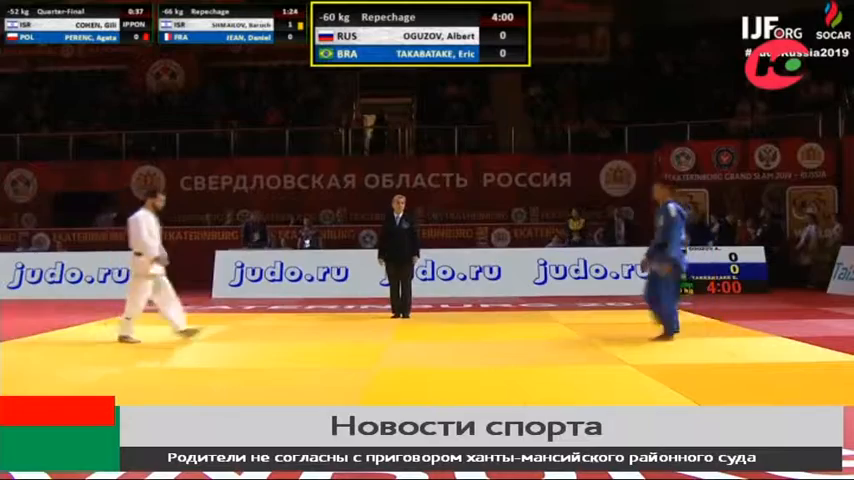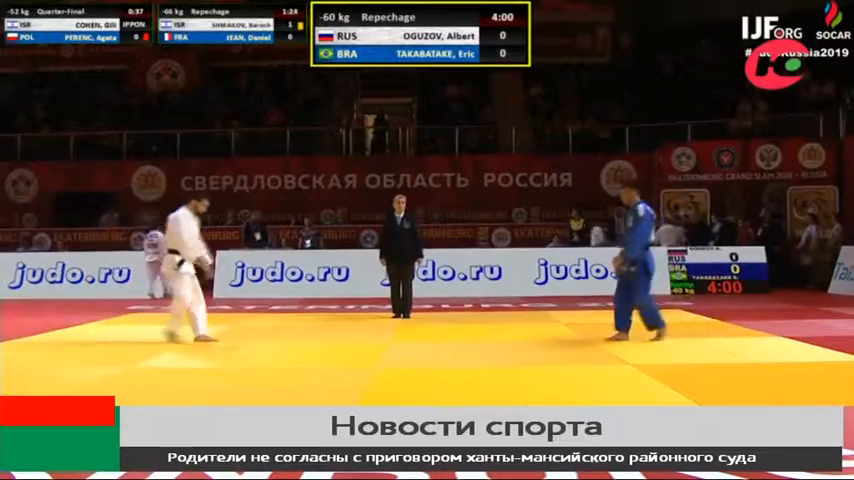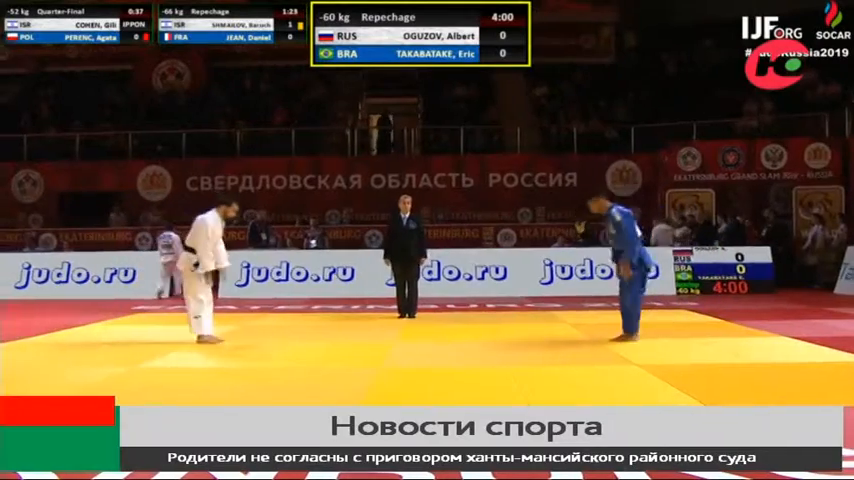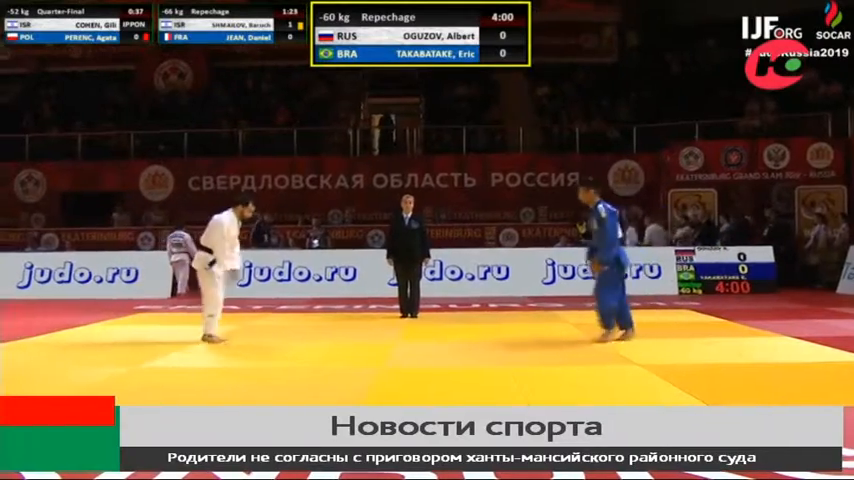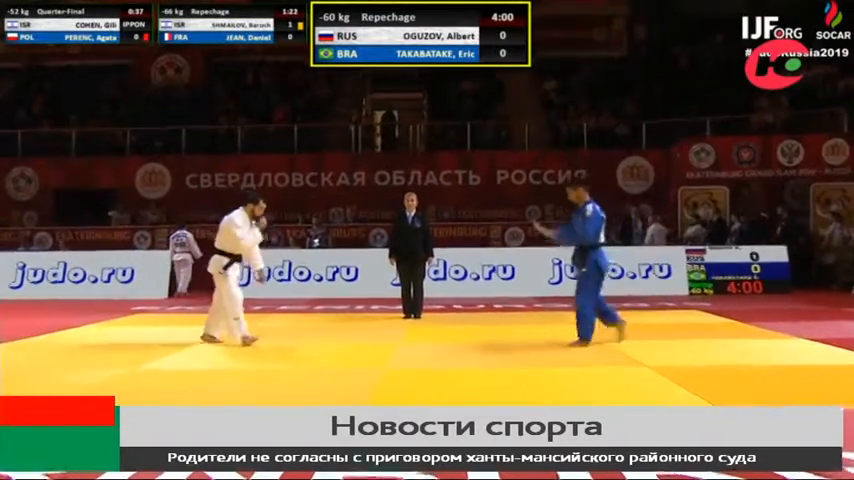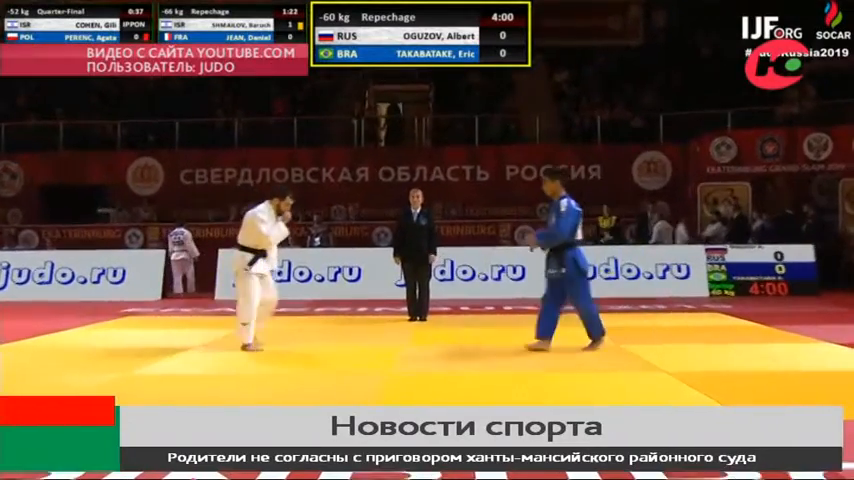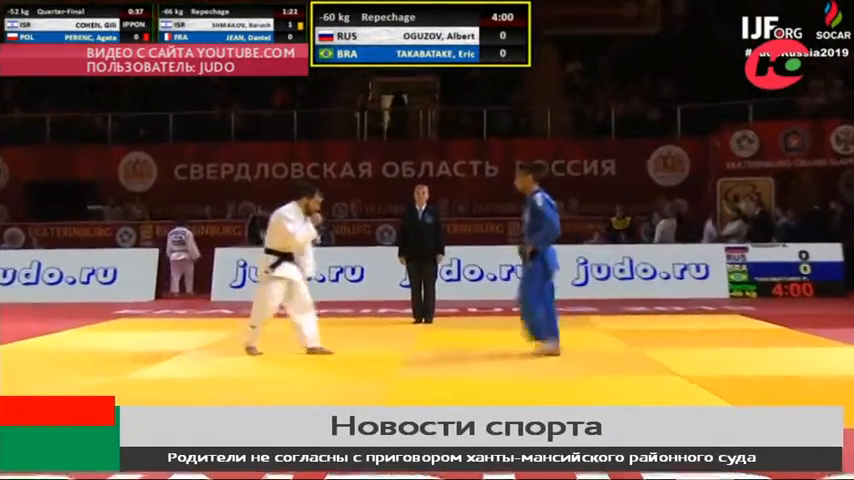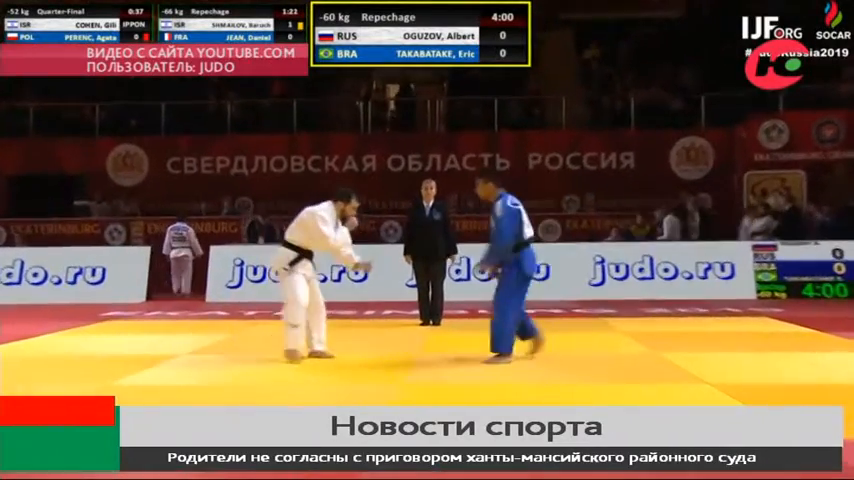
dt=0.3s
person 1, frame 1
left shoulder: (673, 210)
right shoulder: (662, 209)
left elbow: (675, 238)
left wrist: (668, 260)
right wrist: (648, 256)
left hip: (670, 260)
right hip: (661, 258)
left knee: (667, 296)
right knee: (652, 294)
left ankle: (670, 331)
right ankle: (668, 325)
person 1, frame 2
left shoulder: (642, 211)
right shoulder: (633, 211)
left elbow: (639, 237)
left wrist: (623, 256)
right wrist: (623, 258)
left hip: (640, 261)
right hip: (631, 261)
left knee: (641, 298)
right knee: (622, 296)
left ankle: (660, 327)
right ankle: (623, 332)
person 1, frame 3
left shoulder: (619, 214)
right shoulder: (610, 215)
left elbow: (631, 240)
left wrist: (627, 263)
right wrist: (620, 263)
left hip: (636, 260)
right hip: (628, 260)
left knee: (632, 297)
right knee: (626, 297)
left ankle: (632, 332)
right ankle: (630, 332)
person 1, frame 4
left shoulder: (604, 211)
right shoulder: (594, 211)
left elbow: (610, 238)
left wrist: (600, 260)
right wrist: (593, 258)
left hip: (612, 259)
right hip: (606, 258)
left knee: (603, 293)
right knee: (616, 294)
left ankle: (609, 328)
right ankle: (627, 329)
person 1, frame 5
left shoulder: (592, 211)
right shoulder: (580, 210)
left elbow: (582, 236)
right elbow: (572, 231)
left wrist: (556, 235)
right wrist: (551, 232)
left hip: (592, 260)
right hip: (584, 258)
left knee: (585, 299)
right knee: (593, 297)
left ankle: (585, 337)
right ankle: (617, 322)
person 1, frame 6
left shoulder: (567, 206)
right shoulder: (557, 204)
left elbow: (559, 234)
left wrist: (537, 239)
right wrist: (539, 240)
left hip: (569, 259)
right hip: (557, 260)
left knee: (581, 300)
right knee: (550, 301)
left ankle: (597, 336)
right ankle: (544, 339)
person 1, frame 7
left shoulder: (540, 200)
right shoulder: (533, 199)
left elbow: (552, 228)
left wrist: (532, 244)
right wrist: (528, 245)
left hip: (540, 258)
right hip: (538, 257)
left knee: (530, 300)
right knee: (543, 302)
left ankle: (546, 340)
right ankle: (550, 342)
person 1, frame 8
left shoulder: (503, 206)
right shoulder: (505, 202)
left elbow: (503, 240)
left wrist: (488, 261)
right wrist: (494, 260)
left hip: (518, 260)
right hip: (517, 259)
left knee: (506, 306)
right knee: (512, 305)
left ankle: (504, 352)
right ankle: (533, 336)
person 2, frame 1
left shoulder: (152, 217)
right shoulder: (139, 218)
right elbow: (142, 241)
left wrist: (159, 256)
right wrist: (156, 256)
left hip: (155, 266)
right hip: (144, 265)
left knee: (168, 298)
right knee: (136, 302)
person 2, frame 2
left shoulder: (193, 219)
right shoulder: (178, 217)
left elbow: (197, 242)
right elbow: (182, 240)
left wrist: (207, 262)
right wrist: (197, 258)
left hip: (186, 263)
right hip: (177, 263)
left knee: (197, 299)
right knee: (184, 297)
person 2, frame 3
left shoulder: (219, 221)
right shoulder: (207, 221)
left elbow: (218, 246)
right elbow: (203, 248)
left wrist: (222, 266)
right wrist: (208, 270)
left hip: (200, 262)
right hip: (192, 262)
left knee: (206, 299)
right knee: (198, 298)
person 2, frame 4
left shoulder: (235, 221)
right shoulder: (222, 221)
left elbow: (234, 246)
right elbow: (220, 247)
left wrist: (234, 268)
right wrist: (227, 268)
left hip: (215, 262)
right hip: (207, 262)
left knee: (216, 298)
right knee: (214, 297)
person 2, frame 5
left shoulder: (248, 220)
right shoulder: (233, 220)
left elbow: (252, 246)
right elbow: (244, 244)
left wrist: (258, 268)
right wrist: (258, 229)
left hip: (232, 265)
right hip: (223, 264)
left knee: (222, 301)
right knee: (234, 299)
person 2, frame 6
left shoulder: (273, 215)
right shoulder: (257, 214)
right elbow: (268, 239)
left wrist: (270, 267)
right wrist: (282, 223)
left hip: (260, 262)
right hip: (247, 262)
left knee: (269, 299)
right knee: (249, 302)
left ankle: (248, 332)
right ankle: (247, 341)
person 2, frame 7
left shoulder: (303, 217)
right shoulder: (284, 214)
left elbow: (305, 247)
right elbow: (296, 240)
left wrist: (307, 274)
right wrist: (311, 225)
left hip: (291, 266)
right hip: (274, 266)
left knee: (305, 305)
right knee: (265, 307)
left ankle: (313, 345)
right ankle: (251, 343)
person 2, frame 8
left shoulder: (333, 219)
right shoulder: (317, 214)
left elbow: (340, 247)
right elbow: (329, 243)
left wrist: (356, 263)
right wrist: (347, 228)
left hip: (304, 262)
right hip: (290, 261)
left knee: (316, 305)
right knee: (298, 302)
left ankle: (316, 348)
right ankle: (293, 347)
person 3, frame 1
left shoulder: (409, 220)
right shoulder: (387, 220)
left elbow: (415, 238)
right elbow: (382, 239)
left wrist: (415, 254)
right wrist: (381, 255)
left hip: (406, 257)
right hip: (391, 257)
left knee: (406, 285)
right knee: (393, 285)
left ankle: (405, 311)
right ankle: (396, 311)
person 3, frame 2
left shoulder: (410, 220)
right shoulder: (388, 220)
left elbow: (416, 238)
right elbow: (383, 239)
left wrist: (419, 255)
right wrist: (382, 255)
left hip: (407, 257)
right hip: (392, 257)
left knee: (407, 285)
right knee: (394, 285)
left ankle: (406, 311)
right ankle: (397, 311)
person 3, frame 3
left shoulder: (416, 220)
right shoulder: (393, 220)
left elbow: (422, 238)
right elbow: (388, 239)
left wrist: (423, 255)
right wrist: (387, 256)
left hip: (412, 257)
right hip: (397, 257)
left knee: (412, 285)
right knee: (400, 285)
left ankle: (412, 311)
right ankle: (402, 311)
person 3, frame 4
left shoulder: (418, 220)
right shoulder: (396, 220)
left elbow: (424, 238)
right elbow: (391, 238)
left wrist: (426, 255)
right wrist: (389, 255)
left hip: (415, 257)
right hip: (399, 257)
left knee: (414, 285)
right knee: (402, 285)
left ankle: (413, 311)
right ankle: (404, 311)
person 3, frame 5
left shoulder: (421, 218)
right shoulder: (399, 219)
left elbow: (428, 237)
right elbow: (393, 237)
left wrist: (429, 254)
right wrist: (392, 255)
left hip: (418, 256)
right hip: (402, 257)
left knee: (417, 284)
right knee: (405, 285)
left ankle: (417, 312)
right ankle: (407, 312)
person 3, frame 6
left shoulder: (427, 215)
right shoulder: (404, 216)
left elbow: (433, 235)
right elbow: (398, 236)
left wrist: (432, 252)
right wrist: (396, 253)
left hip: (423, 256)
right hip: (407, 256)
left knee: (423, 285)
right knee: (410, 286)
left ankle: (422, 314)
right ankle: (412, 314)
person 3, frame 7
left shoulder: (433, 212)
right shoulder: (408, 213)
left elbow: (439, 233)
right elbow: (403, 234)
left wrist: (440, 251)
right wrist: (401, 253)
left hip: (429, 255)
right hip: (412, 255)
left knee: (429, 286)
right knee: (415, 287)
left ankle: (428, 316)
right ankle: (418, 316)
person 3, frame 8
left shoulder: (441, 209)
right shoulder: (415, 209)
left elbow: (449, 231)
right elbow: (408, 232)
left wrist: (452, 251)
right wrist: (407, 252)
left hip: (437, 254)
right hip: (419, 254)
left knee: (437, 286)
right knee: (422, 287)
left ankle: (436, 318)
right ankle: (425, 318)
